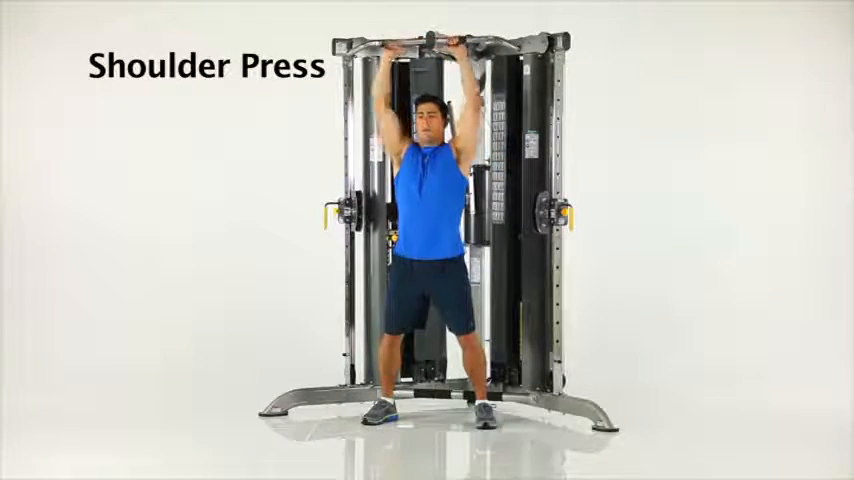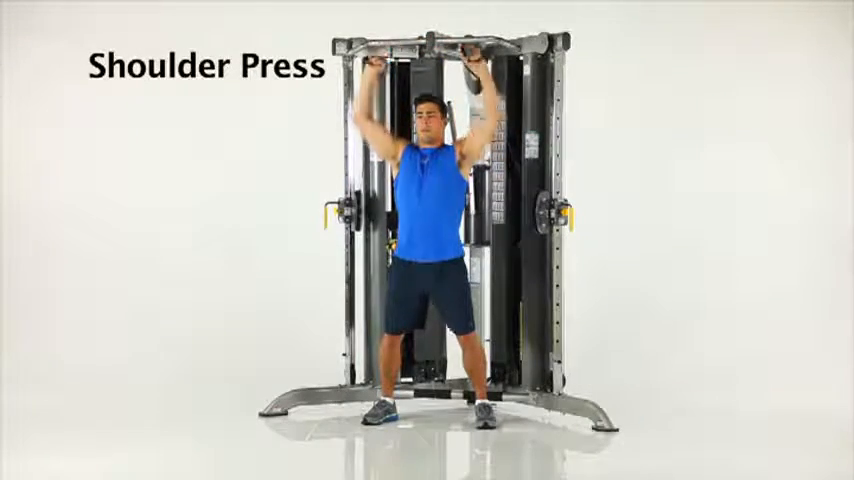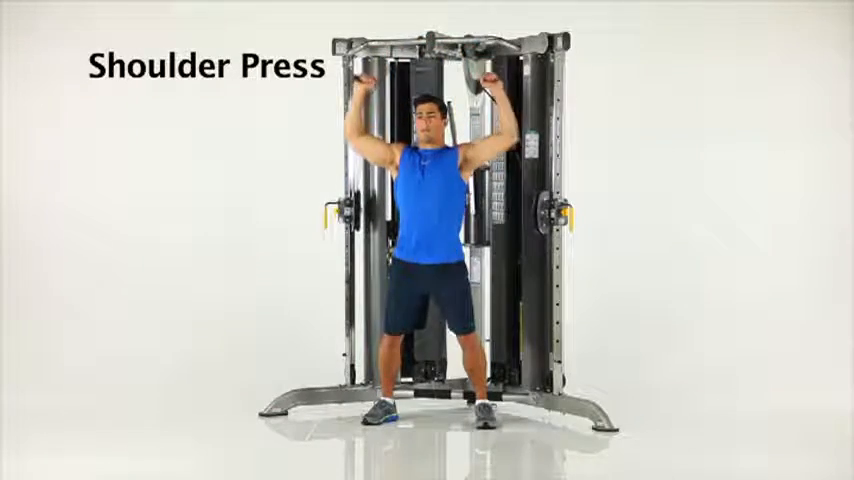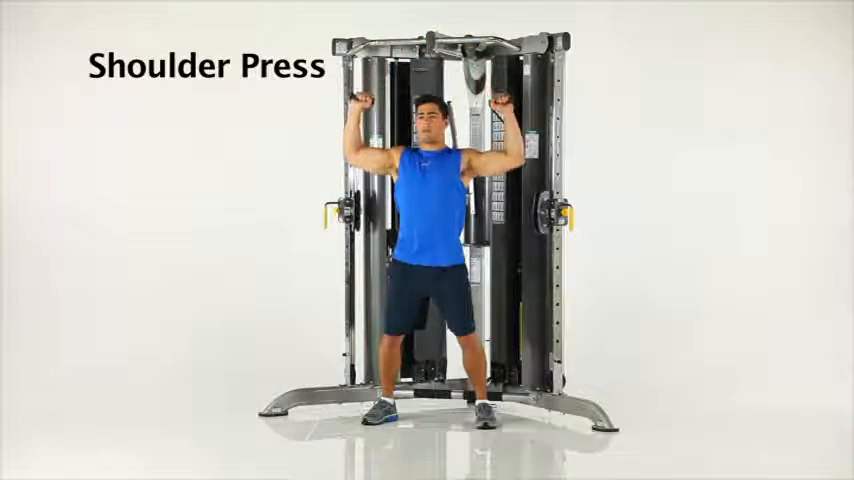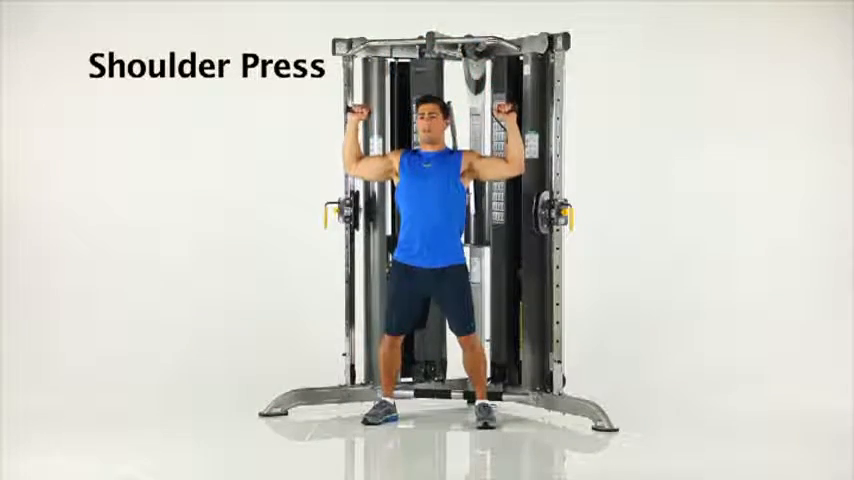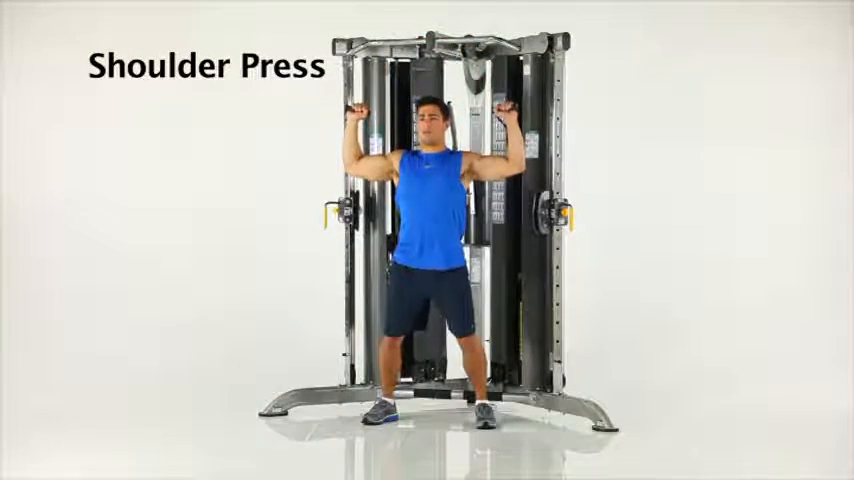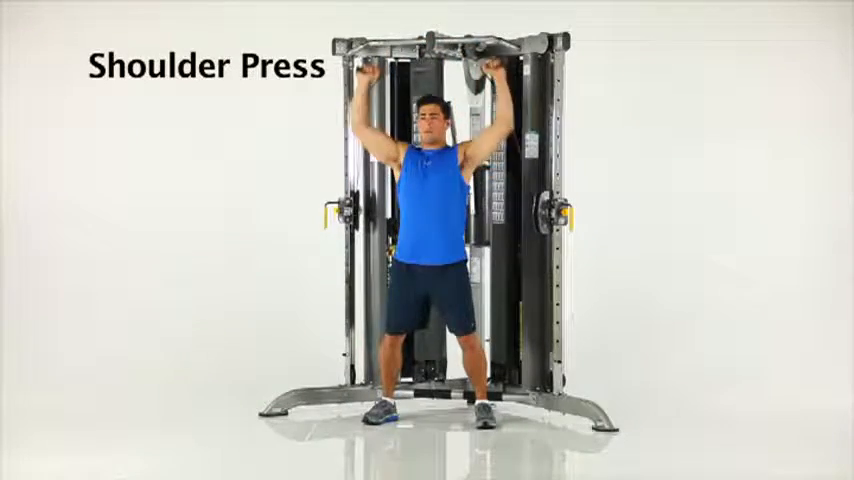
dt=0.3s
person 1, frame 1
left shoulder: (458, 153)
right shoulder: (402, 153)
left elbow: (474, 105)
right elbow: (380, 106)
left wrist: (462, 57)
right wrist: (386, 59)
left hip: (448, 263)
right hip: (406, 262)
left knee: (467, 336)
right knee: (391, 335)
left ankle: (482, 403)
right ankle: (386, 402)
person 1, frame 2
left shoulder: (460, 155)
right shoulder: (400, 154)
left elbow: (492, 118)
right elbow: (362, 119)
left wrist: (482, 72)
right wrist: (372, 73)
left hip: (448, 264)
right hip: (406, 263)
left knee: (467, 336)
right knee: (391, 335)
left ankle: (482, 402)
right ankle: (386, 401)
person 1, frame 3
left shoulder: (461, 157)
right shoulder: (397, 156)
left elbow: (509, 137)
right elbow: (354, 137)
left wrist: (498, 93)
right wrist: (359, 93)
left hip: (449, 265)
right hip: (406, 264)
left knee: (467, 337)
right knee: (391, 336)
left ankle: (482, 403)
right ankle: (386, 402)
person 1, frame 4
left shoulder: (463, 160)
right shoulder: (398, 158)
left elbow: (514, 158)
right elbow: (352, 154)
left wrist: (507, 114)
right wrist: (355, 110)
left hip: (449, 266)
right hip: (406, 265)
left knee: (468, 337)
right knee: (391, 336)
left ankle: (482, 402)
right ankle: (386, 401)
person 1, frame 5
left shoulder: (464, 161)
right shoulder: (398, 161)
left elbow: (515, 167)
right elbow: (352, 166)
left wrist: (511, 124)
right wrist: (353, 123)
left hip: (451, 267)
right hip: (407, 266)
left knee: (468, 337)
right knee: (391, 336)
left ankle: (482, 403)
right ankle: (387, 402)
person 1, frame 6
left shoulder: (464, 162)
right shoulder: (398, 161)
left elbow: (515, 165)
right elbow: (352, 165)
left wrist: (511, 122)
right wrist: (352, 122)
left hip: (450, 268)
right hip: (406, 267)
left knee: (468, 338)
right knee: (391, 337)
left ankle: (482, 402)
right ankle: (387, 401)
person 1, frame 7
left shoulder: (462, 157)
right shoulder: (401, 156)
left elbow: (503, 126)
right elbow: (361, 127)
left wrist: (499, 80)
right wrist: (365, 83)
left hip: (450, 265)
right hip: (406, 264)
left knee: (468, 337)
right knee: (392, 336)
left ankle: (482, 402)
right ankle: (387, 402)
